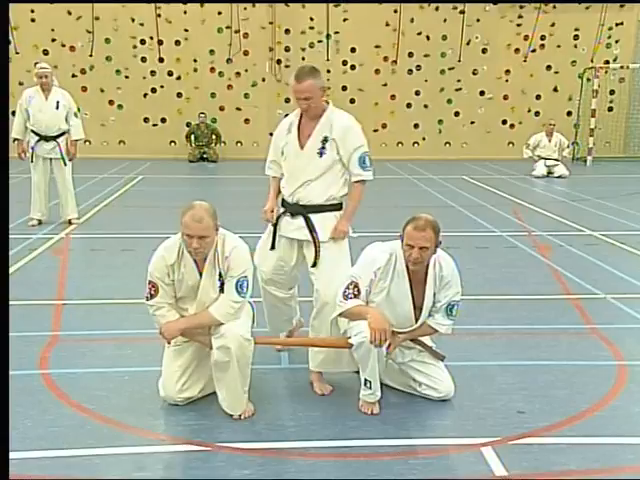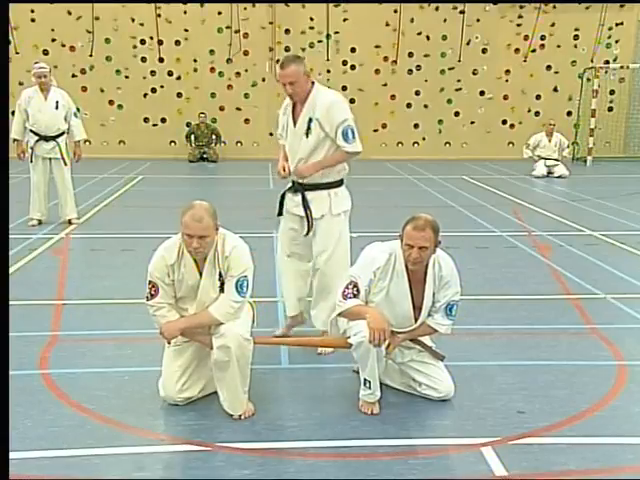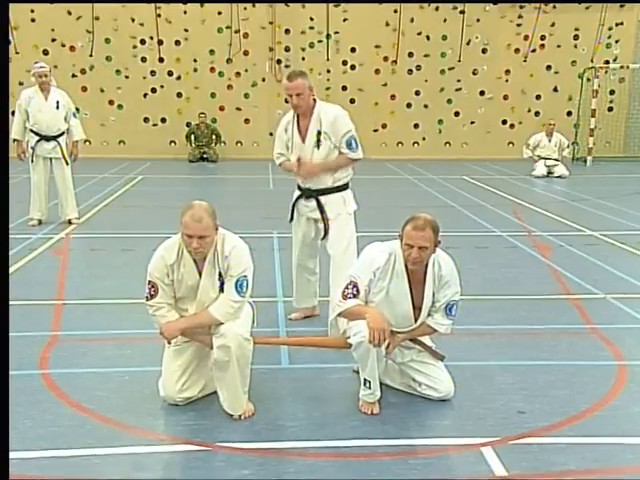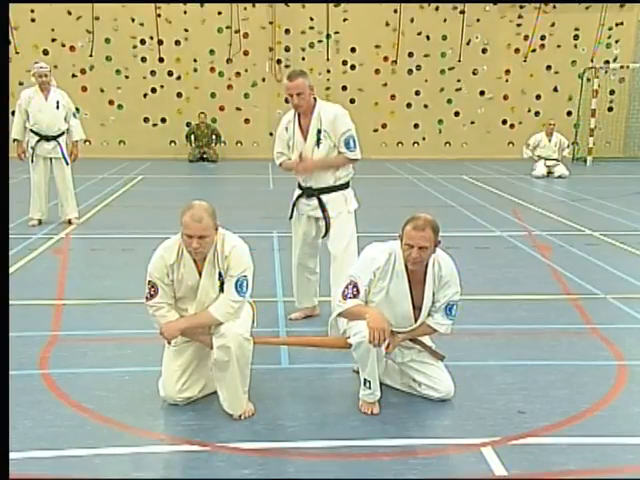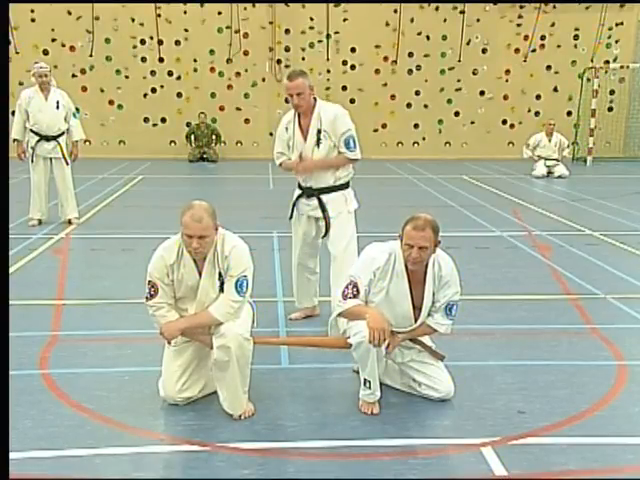
dt=0.4s
person 1, frame 1
left shoulder: (344, 125)
right shoulder: (286, 125)
left elbow: (361, 176)
right elbow: (275, 168)
left wrist: (346, 218)
right wrist: (272, 198)
left hip: (325, 222)
right hip: (288, 218)
left knee: (330, 294)
right knee: (270, 276)
left ankle: (319, 368)
right ankle: (290, 325)
person 1, frame 2
left shoulder: (331, 102)
right shoulder: (287, 106)
left elbow: (351, 147)
left wrist: (314, 167)
right wrist: (283, 159)
left hip: (326, 197)
right hip: (297, 194)
left knee: (329, 265)
right knee: (290, 253)
left ankle: (331, 328)
right ankle: (295, 312)
person 1, frame 3
left shoulder: (335, 115)
right shoulder: (286, 122)
left elbow: (353, 156)
right elbow: (281, 158)
left wrist: (318, 168)
right wrist: (294, 167)
left hip: (335, 201)
right hip: (305, 199)
left knee: (342, 258)
right knee: (303, 256)
right ankle: (308, 304)
person 1, frame 4
left shoulder: (335, 114)
right shoulder: (287, 122)
left elbow: (351, 155)
right elbow: (281, 158)
left wrist: (315, 164)
right wrist: (295, 164)
left hip: (336, 198)
right hip: (304, 198)
left knee: (343, 256)
right knee: (303, 255)
right ankle: (308, 304)
person 1, frame 5
left shoulder: (335, 114)
right shoulder: (287, 122)
left elbow: (351, 156)
right elbow: (281, 159)
left wrist: (315, 164)
right wrist: (296, 164)
left hip: (336, 199)
right hip: (305, 198)
left knee: (343, 256)
right knee: (302, 255)
right ankle: (308, 304)
person 2, frame 1
left shoulder: (236, 250)
right shoulder: (165, 255)
left elbow: (231, 306)
right elbow: (160, 307)
left wrist: (182, 324)
right wrist: (205, 340)
left hip: (227, 315)
right hip: (185, 328)
left knee: (234, 339)
right knee: (173, 394)
left ankle: (237, 399)
right ankle: (214, 366)
person 2, frame 2
left shoulder: (235, 250)
right shoulder: (165, 255)
left elbow: (230, 305)
right elbow: (159, 308)
left wrist: (181, 324)
right wrist: (205, 339)
left hip: (227, 315)
right hip: (186, 329)
left knee: (232, 338)
right knee: (173, 394)
left ankle: (237, 400)
right ankle: (214, 364)
person 2, frame 3
left shoulder: (235, 249)
right shoulder: (164, 255)
left elbow: (230, 305)
right elbow: (159, 308)
left wrist: (182, 323)
right wrist: (205, 339)
left hip: (227, 314)
right hip: (185, 327)
left knee: (233, 338)
right knee: (173, 394)
left ankle: (238, 399)
right ankle: (215, 364)
person 2, frame 4
left shoulder: (235, 250)
right shoulder: (164, 255)
left elbow: (230, 305)
right elbow: (159, 308)
left wrist: (182, 324)
right wrist: (205, 339)
left hip: (227, 314)
right hip: (186, 328)
left knee: (233, 337)
right knee: (173, 394)
left ankle: (238, 400)
right ankle: (214, 365)
person 2, frame 5
left shoulder: (235, 249)
right shoulder: (164, 255)
left elbow: (230, 305)
right elbow: (159, 308)
left wrist: (182, 324)
right wrist: (205, 339)
left hip: (227, 314)
right hip: (185, 327)
left knee: (233, 337)
right knee: (173, 394)
left ankle: (238, 399)
right ankle: (216, 366)
person 3, frame 1
left shoulder: (446, 268)
right shoulder: (377, 256)
left elbow: (441, 320)
right elbow: (345, 303)
left wrist: (402, 337)
right wrist: (372, 313)
left hip: (411, 339)
right hip: (371, 324)
left knee: (443, 390)
right knee: (367, 334)
left ankle: (379, 368)
right ankle: (369, 393)
person 3, frame 2
left shoulder: (446, 268)
right shoulder: (377, 255)
left elbow: (441, 320)
right elbow: (344, 304)
left wrist: (402, 337)
right wrist: (371, 313)
left hip: (410, 339)
right hip: (370, 325)
left knee: (443, 390)
right knee: (365, 333)
left ankle: (378, 368)
right ankle: (369, 393)
person 3, frame 3
left shoulder: (445, 268)
right shoulder: (376, 256)
left elbow: (441, 320)
right elbow: (344, 304)
left wrist: (402, 336)
right wrist: (370, 312)
left hip: (411, 339)
right hip: (370, 324)
left knee: (443, 390)
right knee: (366, 334)
left ankle: (378, 368)
right ankle: (369, 393)
person 3, frame 4
left shoulder: (445, 268)
right shoulder: (376, 256)
left elbow: (441, 319)
right elbow: (344, 304)
left wrist: (402, 336)
right wrist: (371, 313)
left hip: (410, 339)
right hip: (369, 324)
left knee: (443, 390)
right knee: (366, 334)
left ankle: (377, 368)
right ankle: (369, 393)
person 3, frame 5
left shoulder: (445, 268)
right shoulder: (376, 256)
left elbow: (440, 319)
right elbow: (345, 304)
left wrist: (402, 336)
right wrist: (371, 312)
left hip: (410, 339)
right hip: (369, 323)
left knee: (443, 390)
right knee: (366, 334)
left ankle: (378, 368)
right ankle: (369, 393)
person 4, frame 1
left shoulder: (64, 95)
right shoulder: (28, 95)
left elbow: (74, 120)
right elbow: (20, 119)
left wrist: (73, 143)
right wrist: (20, 143)
left hip: (59, 143)
right hip: (37, 143)
left knee: (65, 180)
right knee: (38, 181)
left ankle: (70, 214)
right ankle: (38, 215)
person 4, frame 2
left shoulder: (62, 95)
right shoulder: (27, 95)
left elbow: (74, 119)
right elbow: (19, 120)
left wrist: (77, 144)
right wrist: (18, 143)
left hip: (58, 143)
right hip: (36, 144)
left knee: (64, 180)
right knee: (38, 181)
left ankle: (70, 214)
right ankle: (37, 215)
person 4, frame 3
left shoulder: (62, 95)
right shoulder: (27, 95)
left elbow: (72, 120)
right elbow: (20, 120)
left wrist: (75, 144)
right wrist: (19, 144)
left hip: (59, 143)
right hip: (37, 143)
left knee: (65, 180)
right knee: (38, 181)
left ankle: (70, 214)
right ankle: (37, 215)
person 4, frame 4
left shoulder: (61, 95)
right shoulder: (27, 95)
left elbow: (72, 119)
right elbow: (20, 120)
left wrist: (75, 144)
right wrist: (19, 144)
left hip: (58, 143)
right hip: (36, 144)
left knee: (65, 180)
right knee: (38, 181)
left ankle: (70, 214)
right ankle: (37, 215)
person 4, frame 5
left shoulder: (62, 95)
right shoulder: (27, 95)
left elbow: (73, 120)
right elbow: (19, 120)
left wrist: (75, 144)
right wrist: (19, 144)
left hip: (58, 143)
right hip: (37, 144)
left knee: (65, 180)
right knee: (38, 181)
left ankle: (70, 214)
right ankle: (37, 215)
